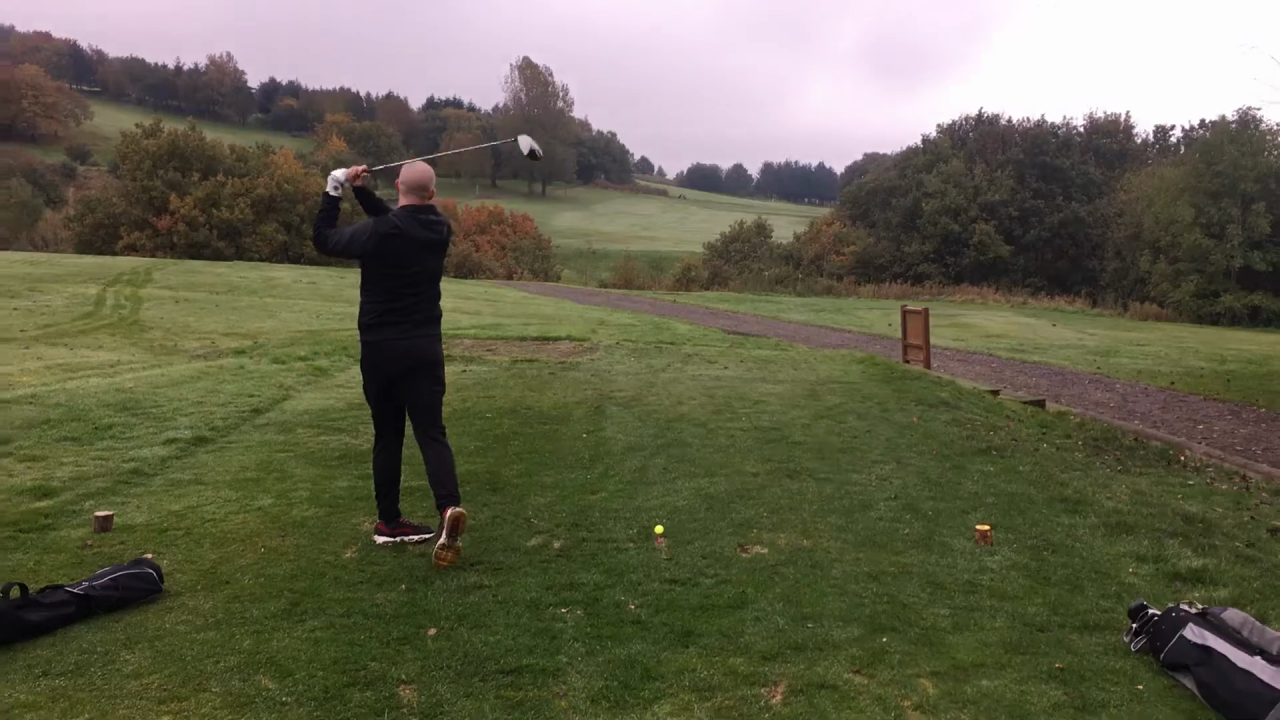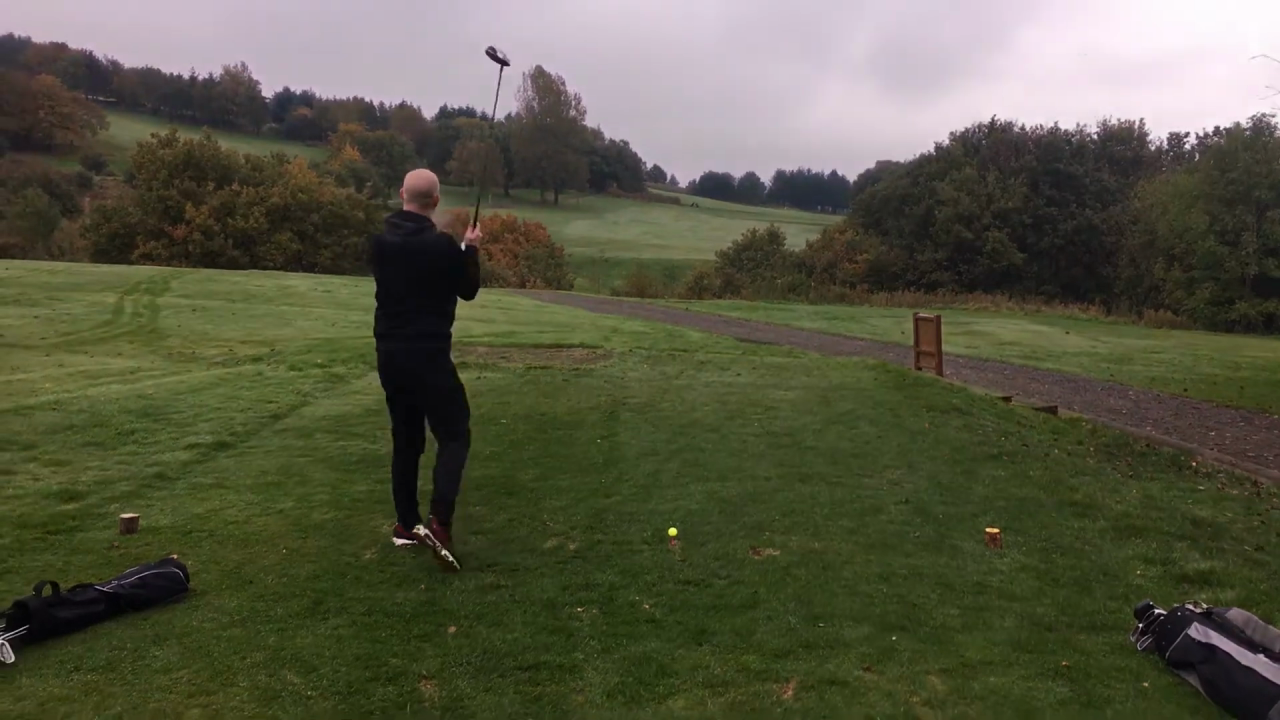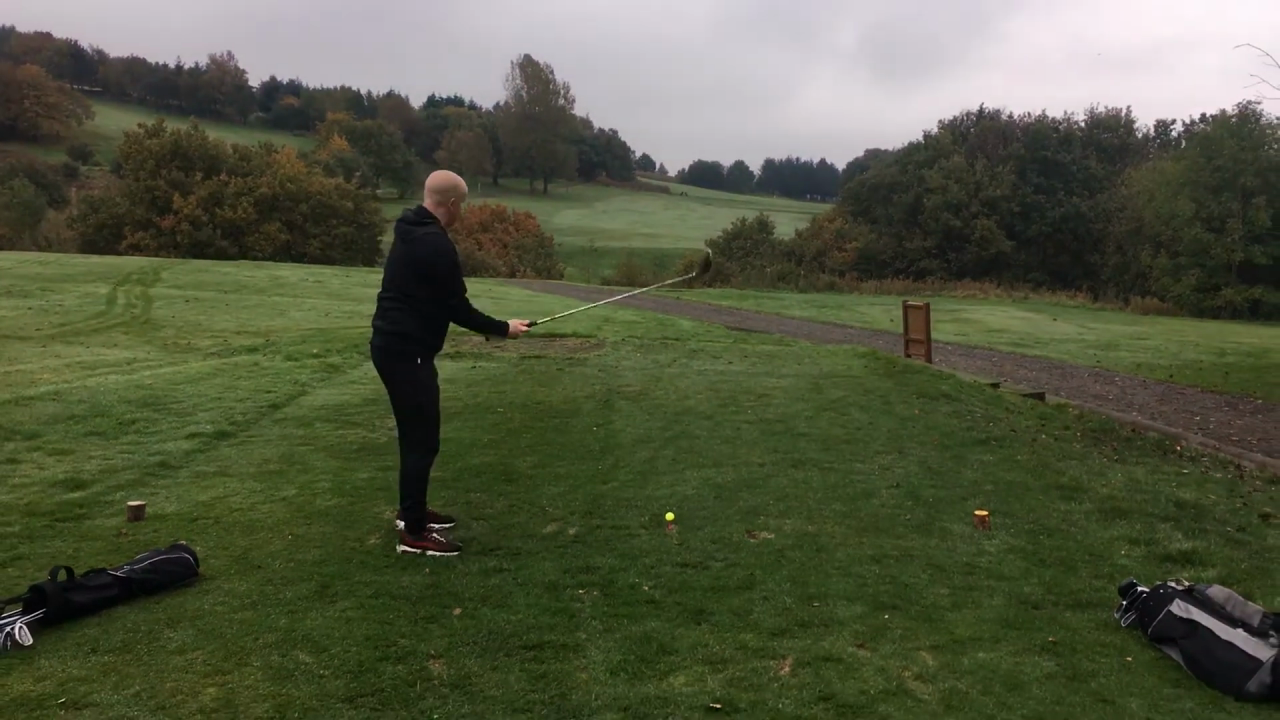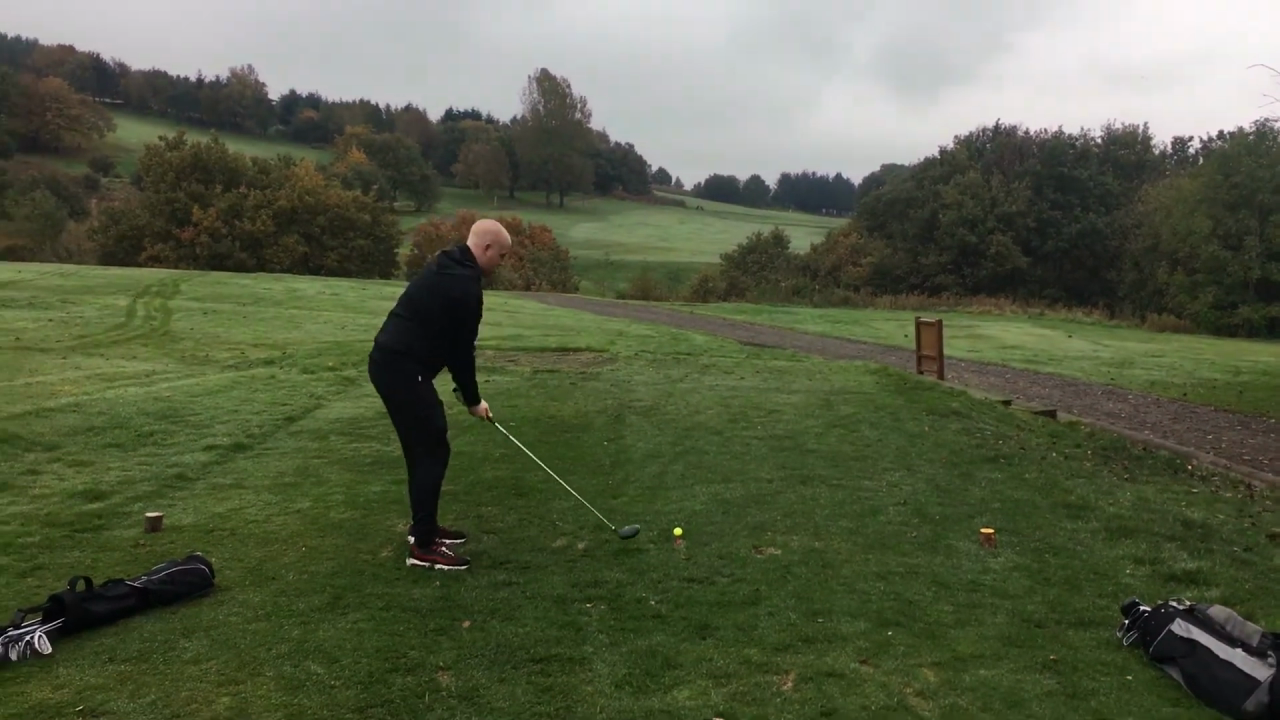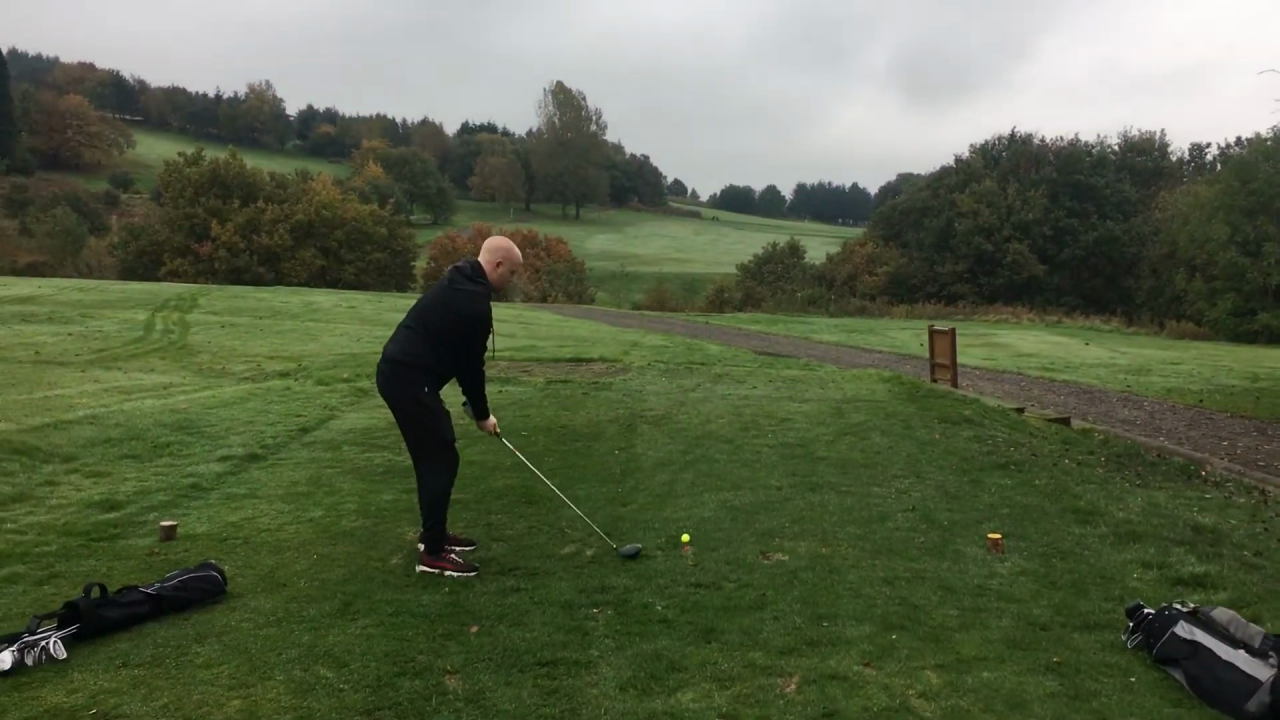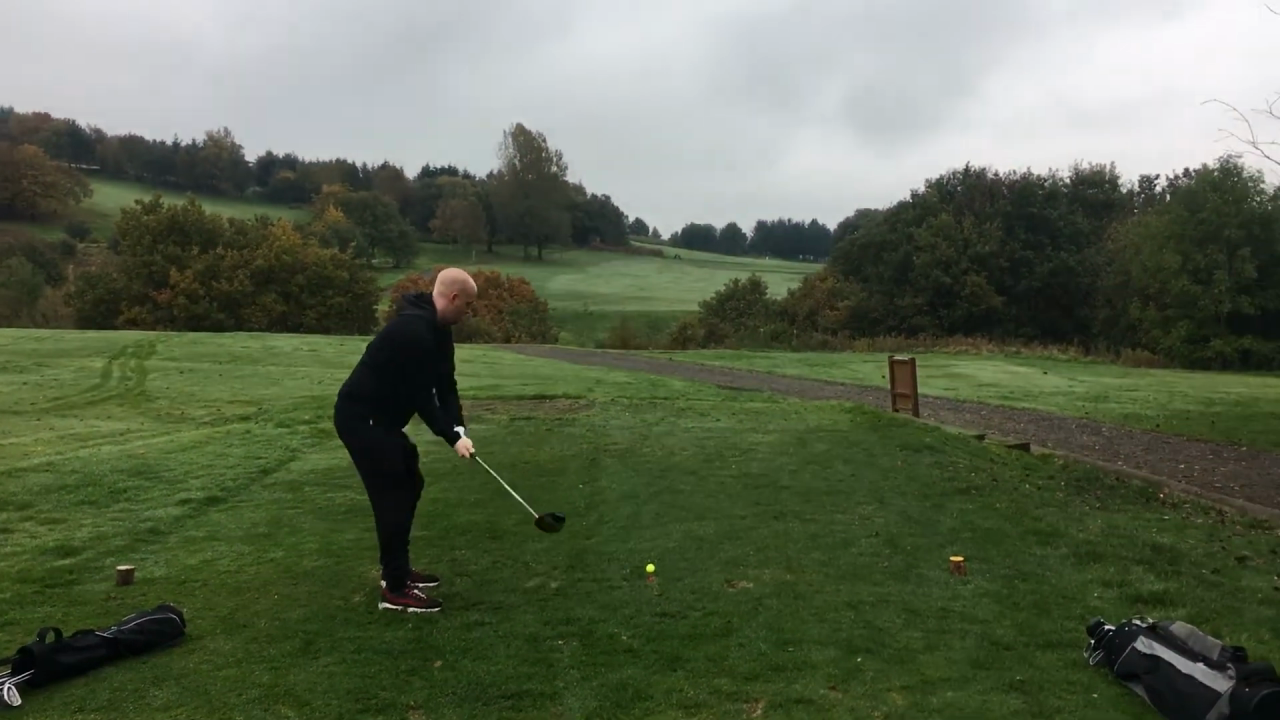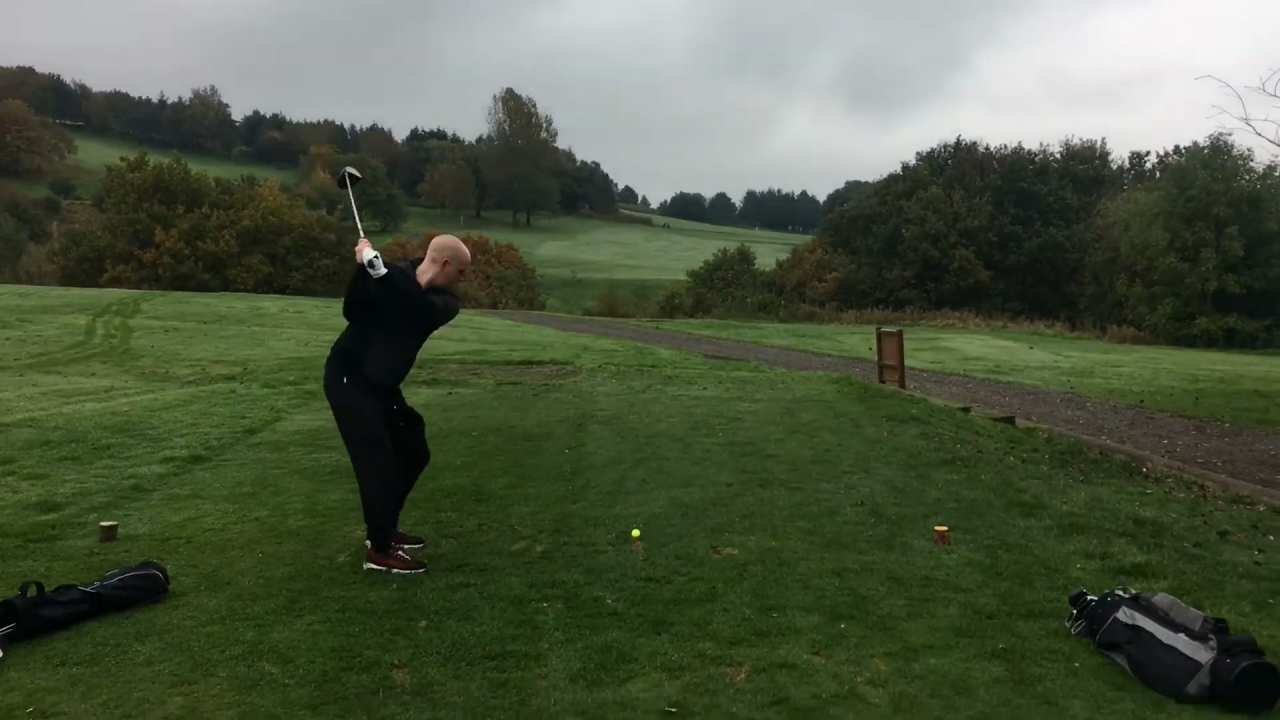
dt=0.5s
person 1, frame 1
left shoulder: (378, 232)
right shoulder: (441, 229)
left elbow: (324, 241)
left wrist: (335, 188)
right wrist: (362, 192)
left hip: (381, 347)
right hip: (425, 346)
left knee: (387, 435)
right knee: (431, 432)
left ankle: (389, 521)
right ankle: (449, 506)
person 1, frame 2
left shoulder: (380, 242)
right shoulder: (442, 244)
right elbow: (468, 290)
right wrist: (470, 250)
left hip: (390, 355)
right hip: (428, 355)
left knee: (406, 441)
right knee: (453, 435)
left ankle: (407, 523)
right ankle: (438, 520)
person 1, frame 3
left shoulder: (411, 234)
right shoulder: (435, 245)
right elbow: (456, 308)
left wrist: (491, 328)
right wrist: (504, 329)
left hip: (394, 344)
right hip: (407, 352)
left knee: (417, 433)
right knee: (421, 439)
left ankle: (411, 510)
right ankle: (413, 532)
person 1, frame 4
left shoulder: (447, 269)
right shoulder: (465, 287)
right elbow: (461, 349)
left wrist: (466, 391)
right wrist: (473, 398)
left hip: (392, 360)
right hip: (404, 368)
left knee: (425, 447)
right knee: (432, 451)
left ankle: (423, 526)
right ankle: (424, 545)
person 1, frame 5
left shoulder: (459, 282)
right shoulder: (473, 303)
right elbow: (471, 364)
left wrist: (475, 406)
right wrist: (482, 413)
left hip: (399, 370)
right hip: (410, 379)
left knee: (433, 456)
right knee: (441, 459)
left ankle: (433, 533)
right ankle: (433, 552)
person 1, frame 6
left shoulder: (435, 328)
right shoulder: (415, 329)
left elbow: (445, 384)
right elbow: (420, 394)
left wrist: (458, 429)
right wrist: (452, 438)
left hip: (377, 415)
right hip: (362, 416)
left knee: (408, 486)
right knee: (393, 495)
left ankle: (397, 569)
right ankle: (395, 589)
person 1, frame 7
left shoulder: (445, 300)
right shoulder: (392, 276)
left elbow: (425, 307)
right elbow: (353, 313)
left wrist: (376, 268)
right wrist: (365, 268)
left hip: (383, 385)
right hip: (348, 378)
left knee: (415, 452)
right knee: (377, 461)
left ankle: (383, 529)
right ankle: (380, 549)
